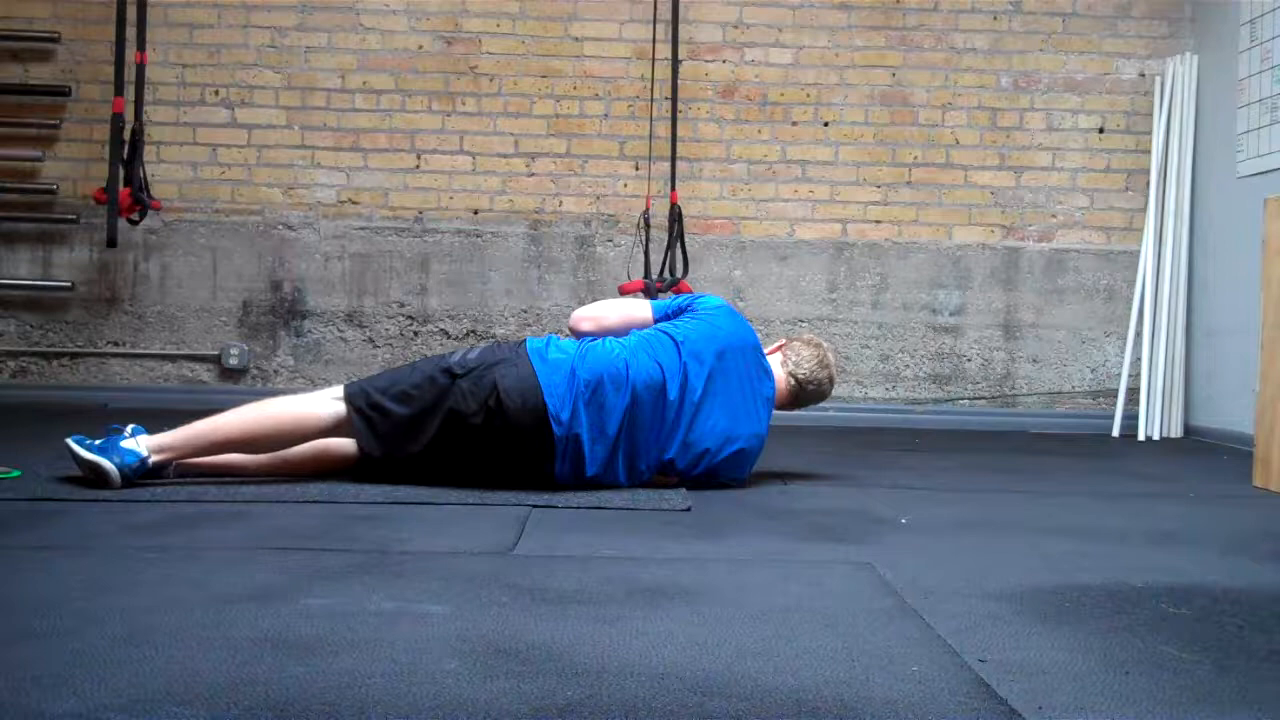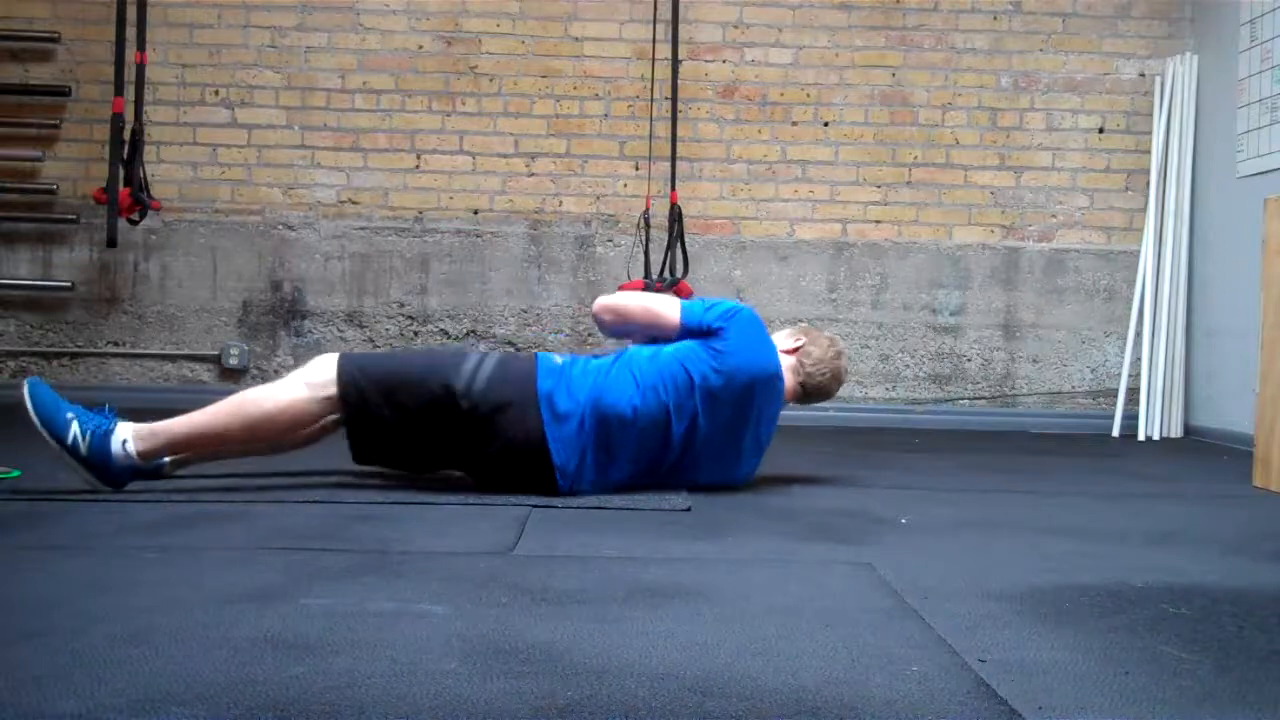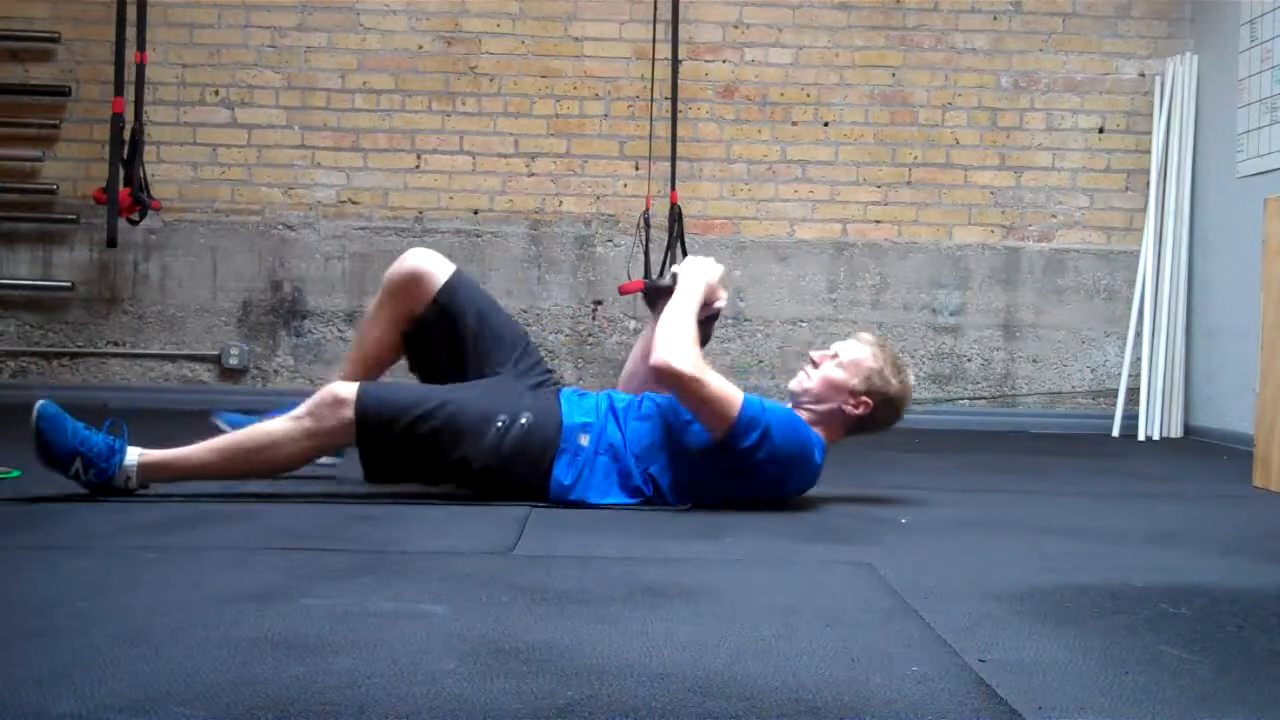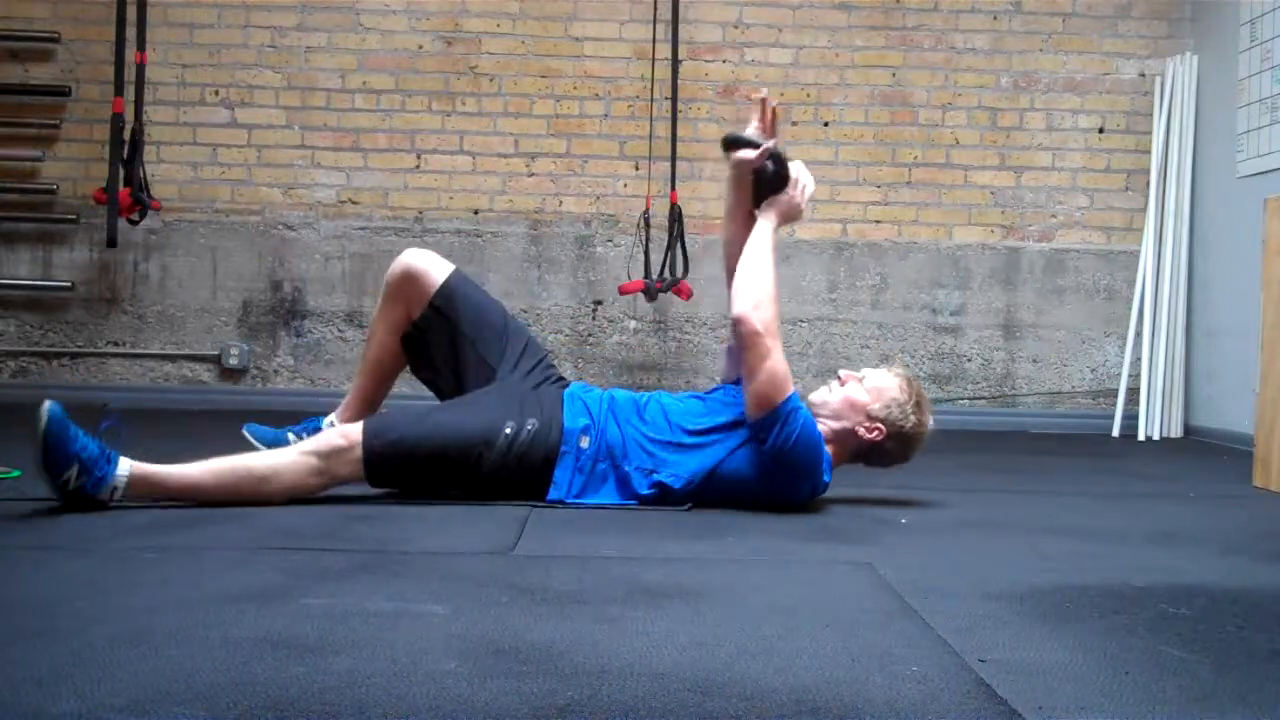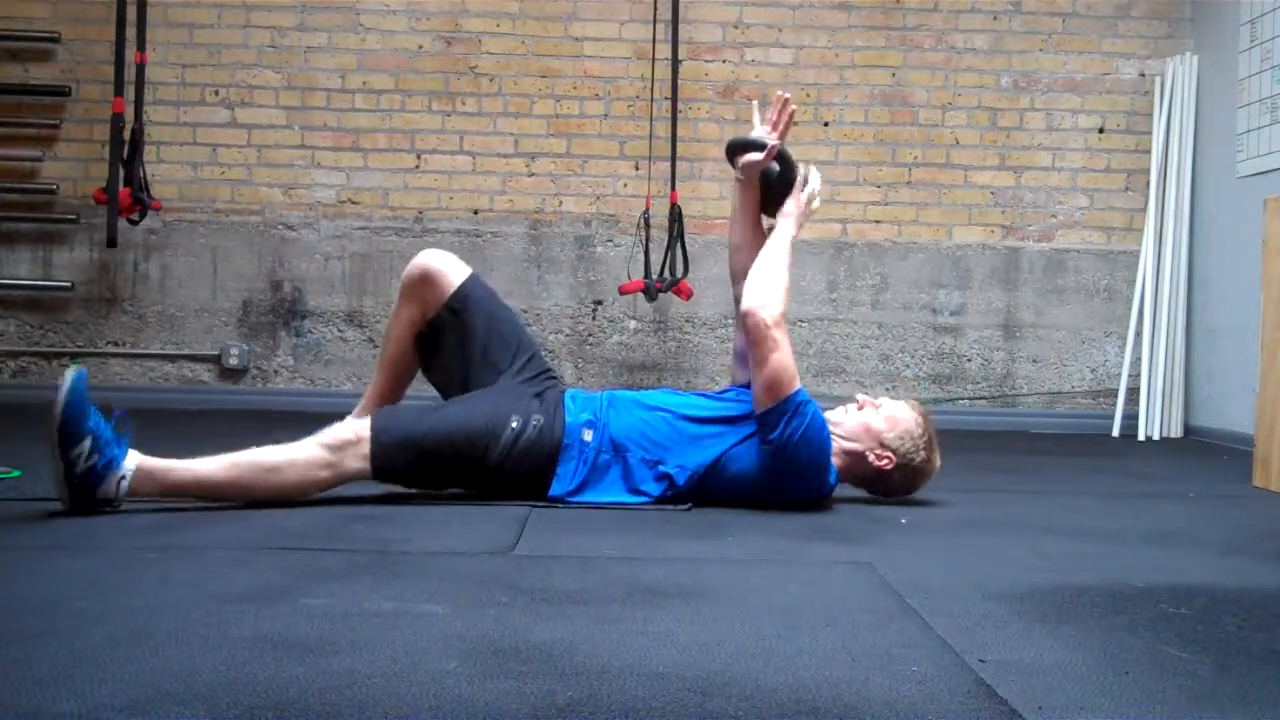
dt=0.7s
person 1, frame 1
left shoulder: (722, 318)
right shoulder: (744, 448)
left elbow: (585, 320)
right elbow: (654, 464)
left hip: (526, 381)
right hip: (547, 458)
left knee: (334, 409)
right knee: (347, 449)
left ankle: (143, 451)
right ankle: (156, 457)
person 1, frame 2
left shoulder: (744, 332)
right shoulder: (743, 449)
left elbow: (610, 308)
left hip: (535, 407)
right hip: (554, 467)
left knee: (330, 379)
right knee: (342, 401)
left ankle: (128, 442)
right ankle: (158, 452)
person 1, frame 3
left shoulder: (788, 453)
right shoulder: (767, 429)
left elbow: (676, 368)
left wrist: (691, 287)
right wrist: (675, 306)
left hip: (548, 452)
right hip: (552, 404)
left knee: (333, 409)
right knee: (418, 272)
left ankle: (125, 467)
right ankle: (340, 425)
person 1, frame 4
left shoulder: (796, 460)
right shoulder: (778, 417)
left elbow: (750, 323)
right elbow: (746, 317)
left wrist: (775, 220)
right wrist: (741, 185)
left hip: (553, 454)
right hip: (555, 400)
left knee: (332, 460)
right knee: (414, 271)
left ankle: (115, 477)
right ankle: (340, 422)
person 1, frame 5
left shoulder: (803, 460)
right shoulder: (780, 419)
left elbow: (759, 320)
right elbow: (750, 300)
left wrist: (789, 225)
right wrist: (749, 186)
left hip: (555, 453)
right hip: (554, 406)
left knee: (336, 453)
right knee: (431, 271)
left ankle: (119, 473)
right ankle: (363, 423)
